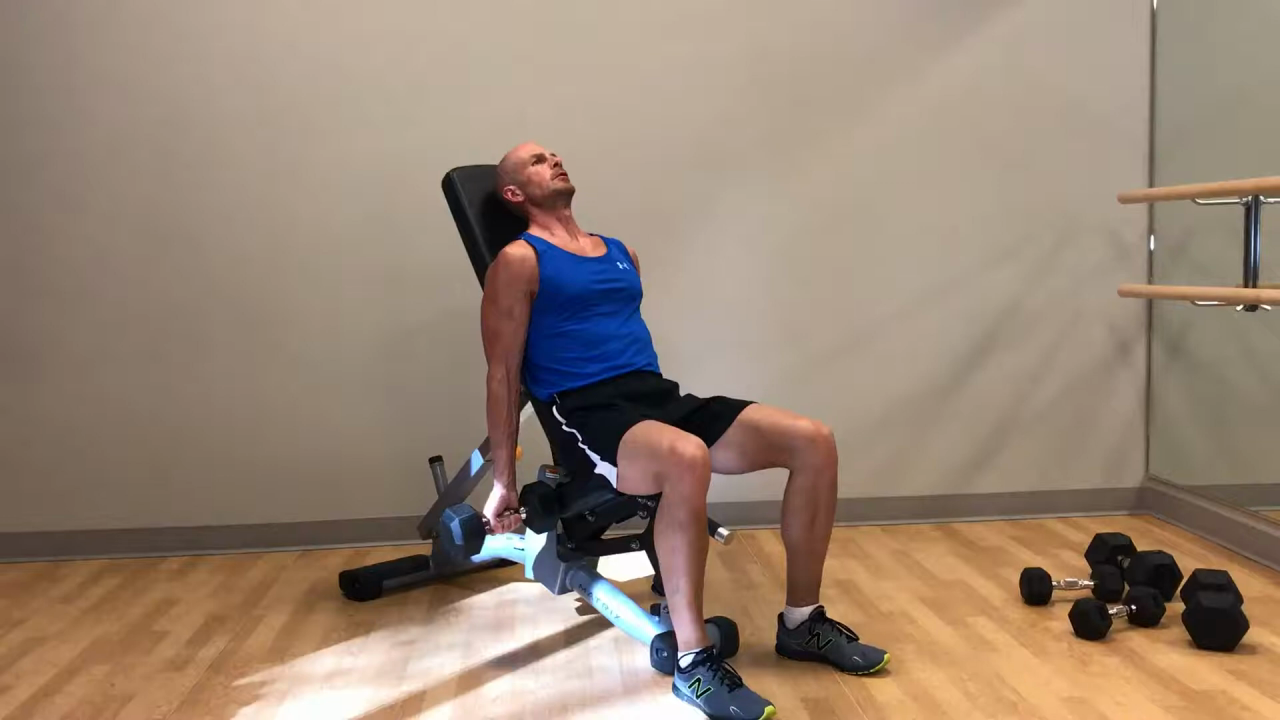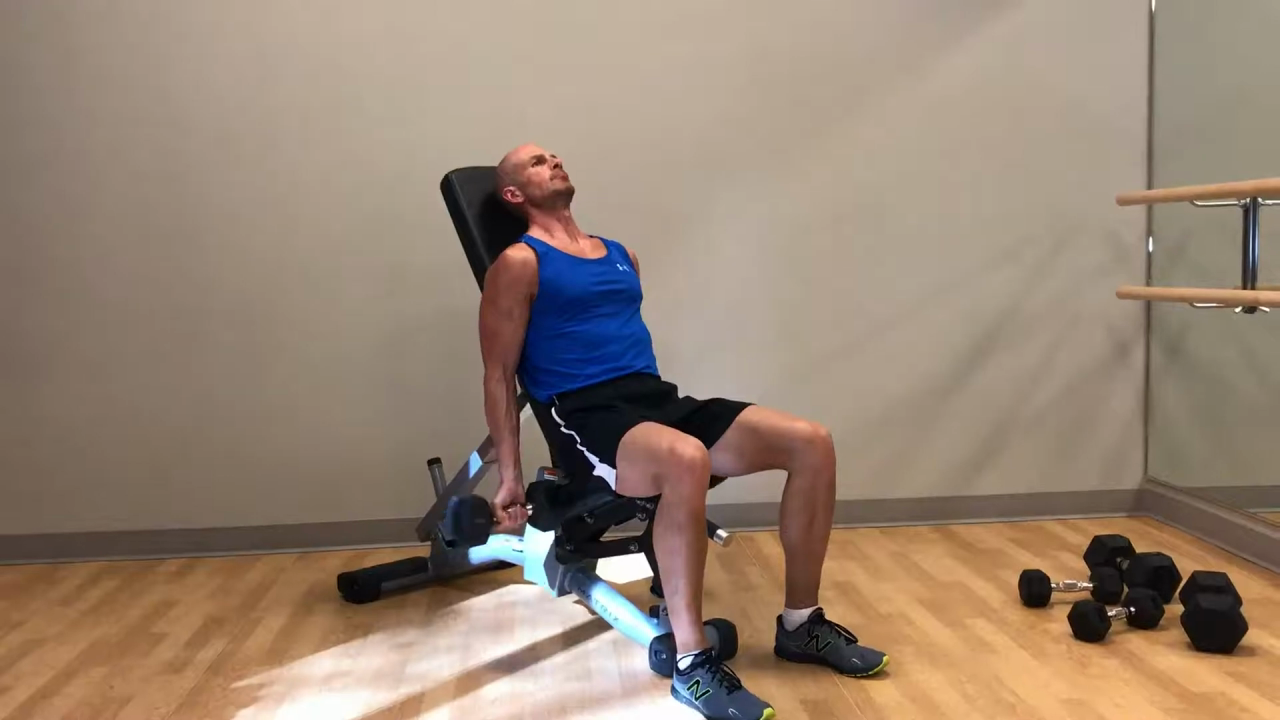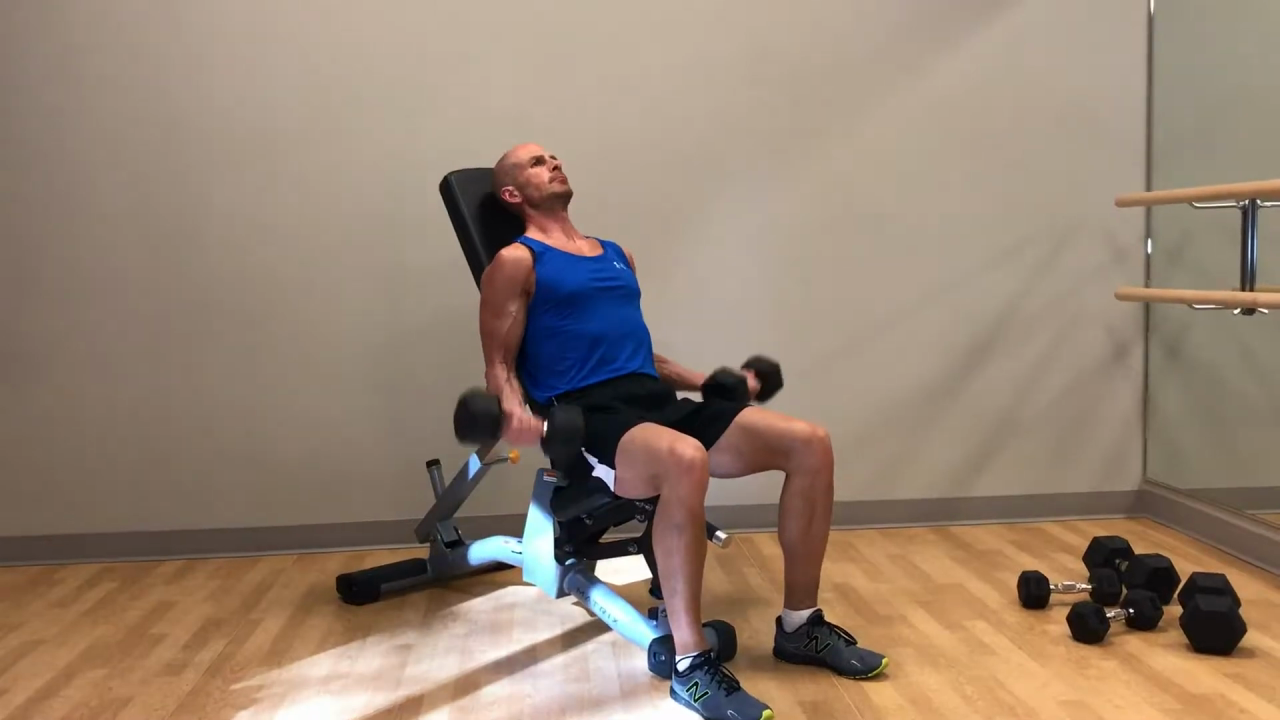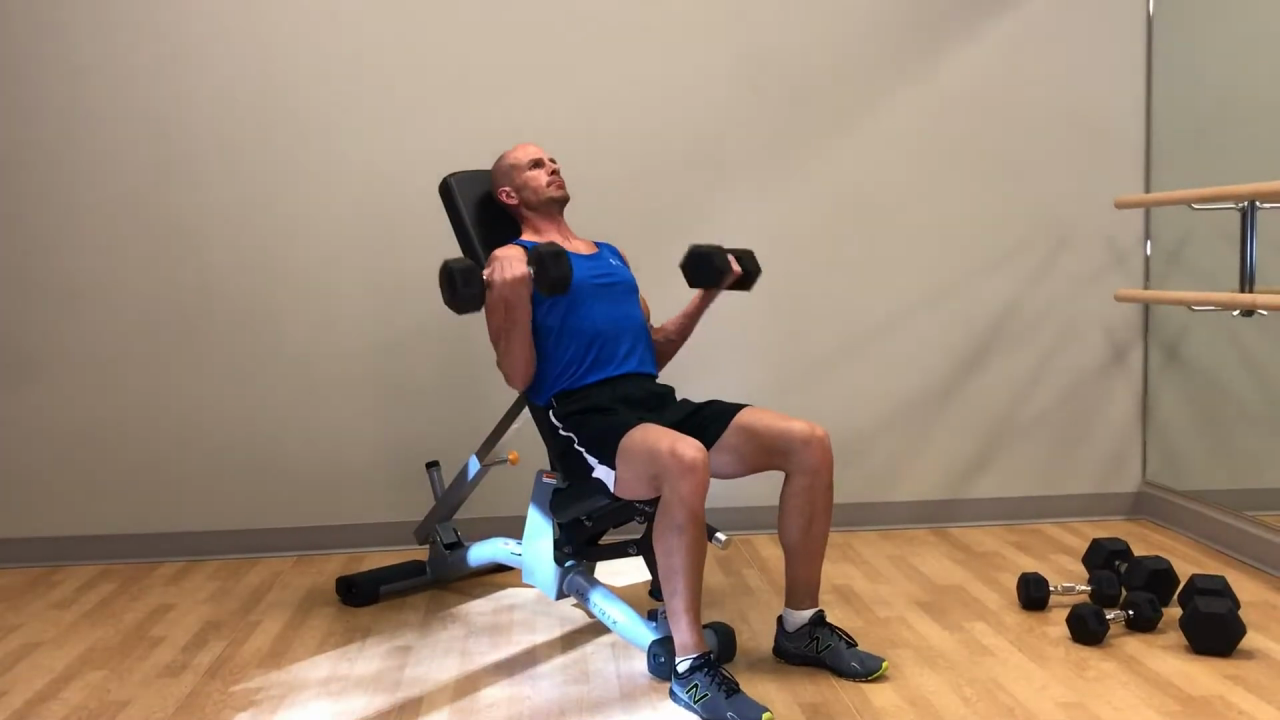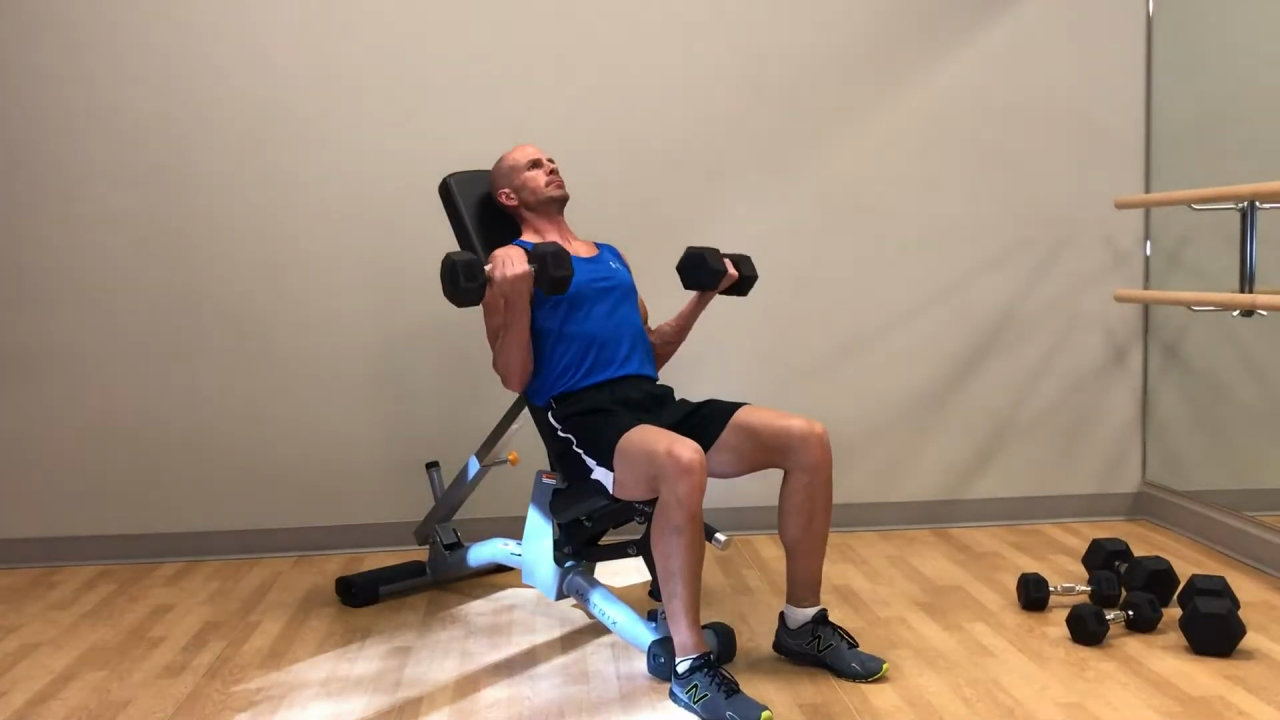
dt=0.4s
person 1, frame 1
left shoulder: (621, 253)
right shoulder: (519, 260)
right elbow: (504, 374)
right wrist: (504, 482)
left hip: (659, 395)
right hip: (590, 414)
left knee: (812, 441)
right knee: (686, 459)
left ankle: (802, 622)
right ankle: (694, 661)
person 1, frame 2
left shoulder: (621, 255)
right shoulder: (519, 263)
right elbow: (499, 374)
right wrist: (510, 477)
left hip: (658, 397)
right hip: (588, 416)
left knee: (811, 444)
right knee: (685, 461)
left ankle: (801, 624)
right ankle: (693, 662)
person 1, frame 3
left shoulder: (616, 255)
right shoulder: (515, 262)
right elbow: (499, 362)
left wrist: (705, 382)
right wrist: (516, 412)
left hip: (653, 398)
right hip: (587, 418)
left knee: (809, 444)
right knee: (684, 461)
left ankle: (800, 625)
right ankle: (691, 665)
person 1, frame 4
left shoulder: (611, 255)
right shoulder: (511, 260)
right elbow: (520, 378)
left wrist: (704, 298)
right wrist: (514, 301)
left hip: (654, 400)
right hip: (585, 418)
left knee: (809, 444)
right knee: (685, 462)
left ankle: (801, 625)
right ankle: (691, 666)
person 1, frame 5
left shoulder: (612, 256)
right shoulder: (511, 260)
right elbow: (515, 378)
left wrist: (701, 297)
right wrist: (515, 297)
left hip: (653, 402)
right hip: (585, 419)
left knee: (807, 440)
right knee: (682, 463)
left ankle: (802, 623)
right ankle: (690, 666)
